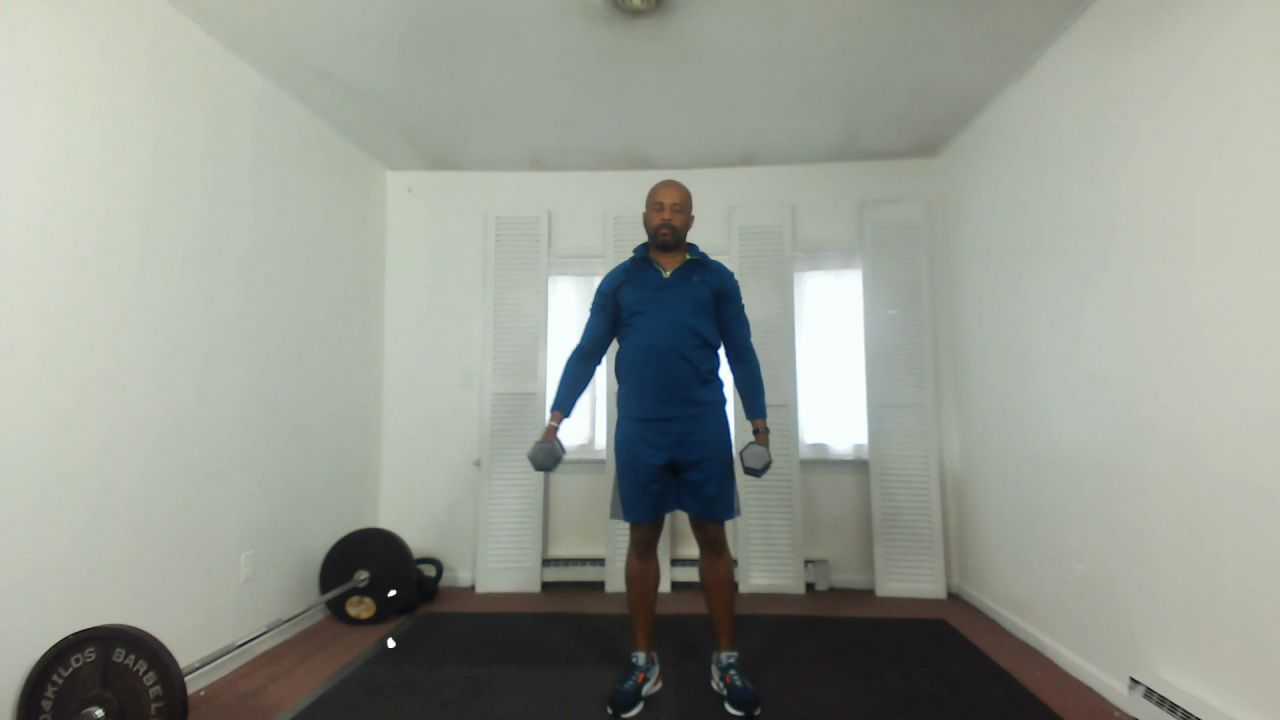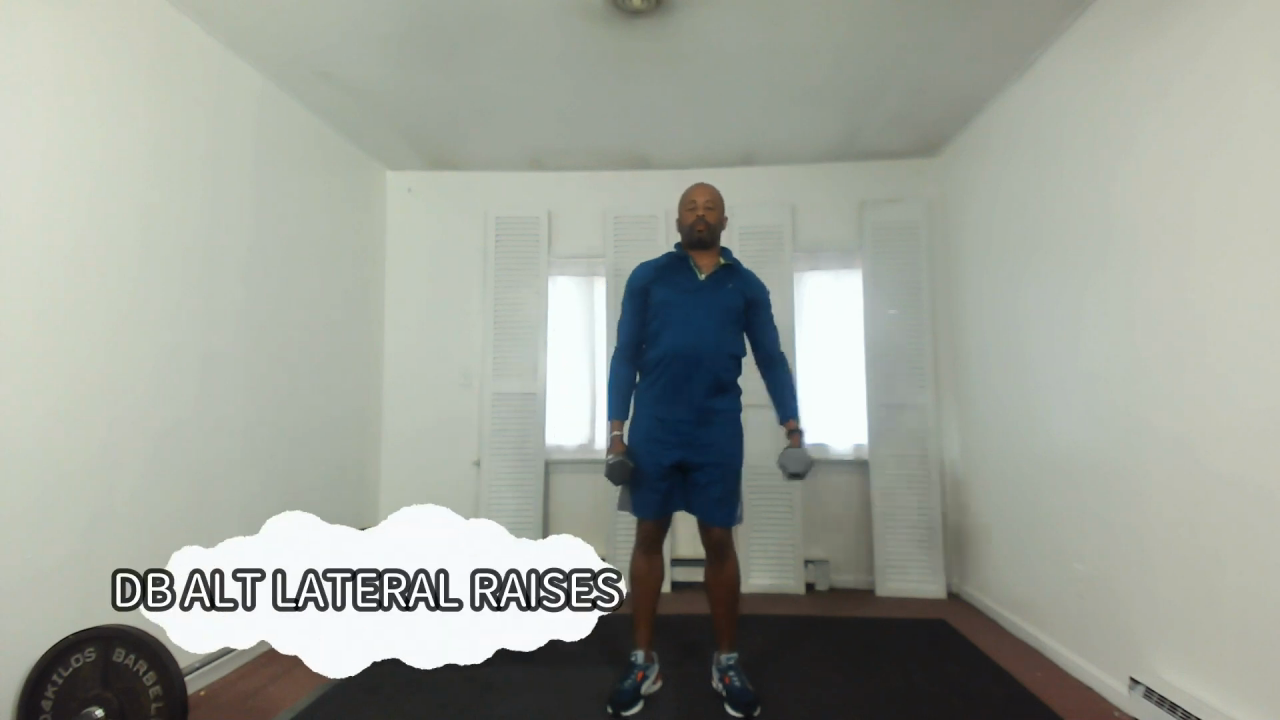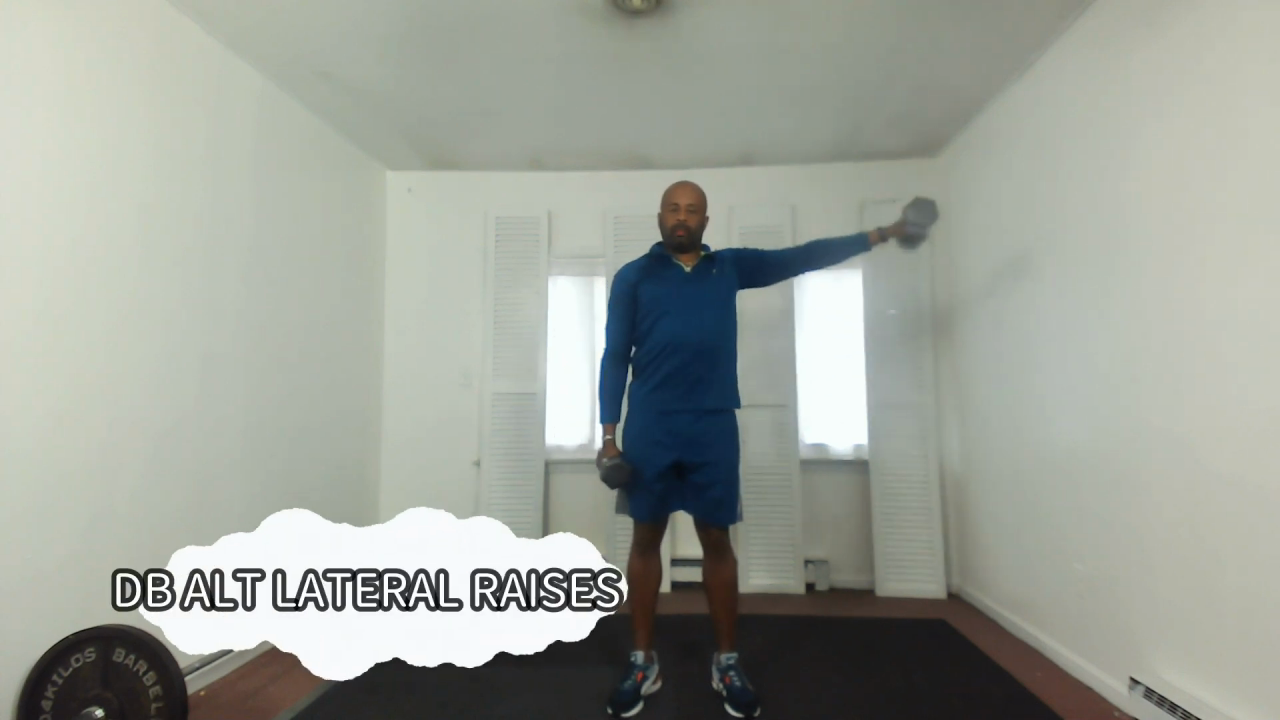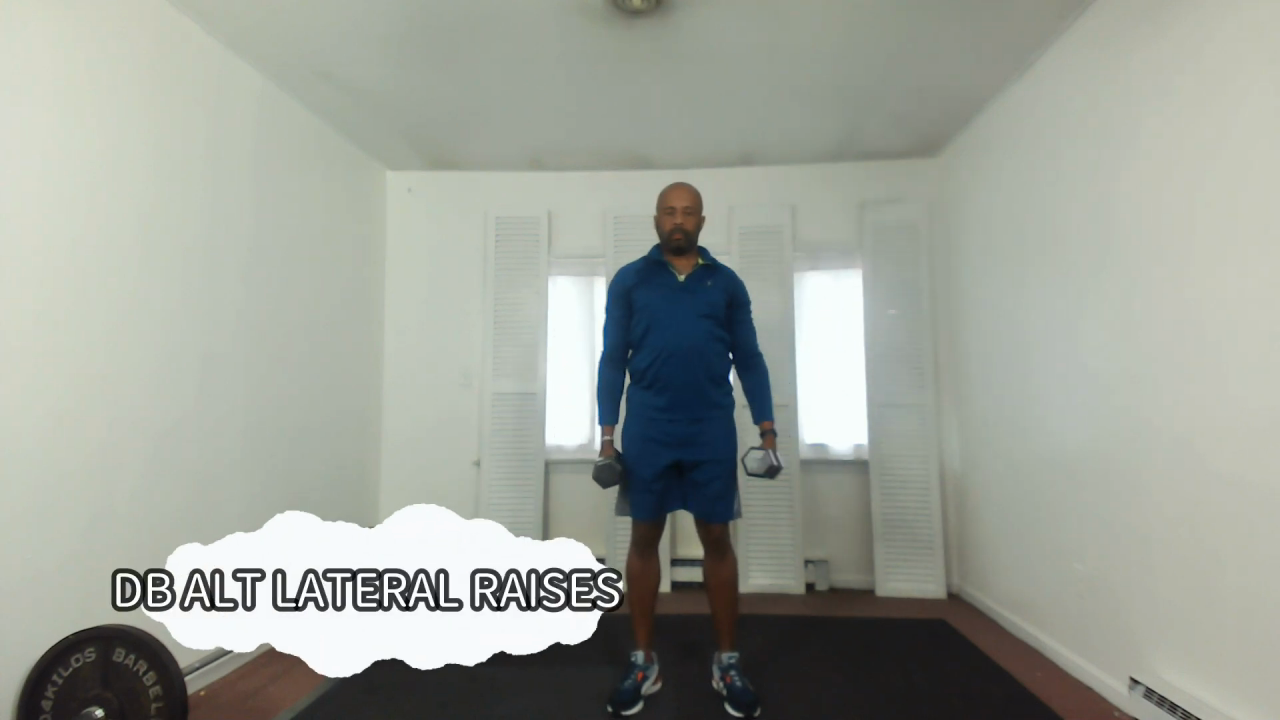
dt=1s
person 1, frame 1
left shoulder: (717, 278)
right shoulder: (619, 280)
left elbow: (741, 353)
right elbow: (588, 351)
left wrist: (759, 423)
right wrist: (557, 417)
left hip: (704, 428)
right hip: (640, 430)
left knee: (712, 540)
right knee: (642, 541)
left ankle: (726, 663)
right ankle: (643, 664)
person 1, frame 2
left shoulder: (747, 286)
right shoulder: (647, 278)
left elbow: (771, 357)
right elbow: (626, 356)
left wrist: (790, 423)
right wrist: (615, 427)
left hip: (718, 431)
right hip: (654, 430)
left knee: (719, 543)
right knee: (649, 538)
left ankle: (728, 663)
right ankle: (643, 662)
person 1, frame 3
left shoulder: (731, 266)
right shoulder: (634, 277)
left elbow: (803, 256)
right elbow: (616, 356)
left wrist: (879, 235)
right wrist: (608, 433)
left hip: (713, 426)
right hip: (649, 427)
left knee: (717, 541)
right knee: (646, 539)
left ankle: (727, 663)
right ankle: (643, 663)
person 1, frame 4
left shoulder: (727, 282)
right shoulder: (629, 280)
left elbow: (749, 358)
right elbow: (613, 358)
left wrist: (766, 426)
right wrist: (608, 431)
left hip: (712, 431)
right hip: (647, 430)
left knee: (716, 539)
right knee: (644, 538)
left ankle: (727, 662)
right ankle: (643, 661)
